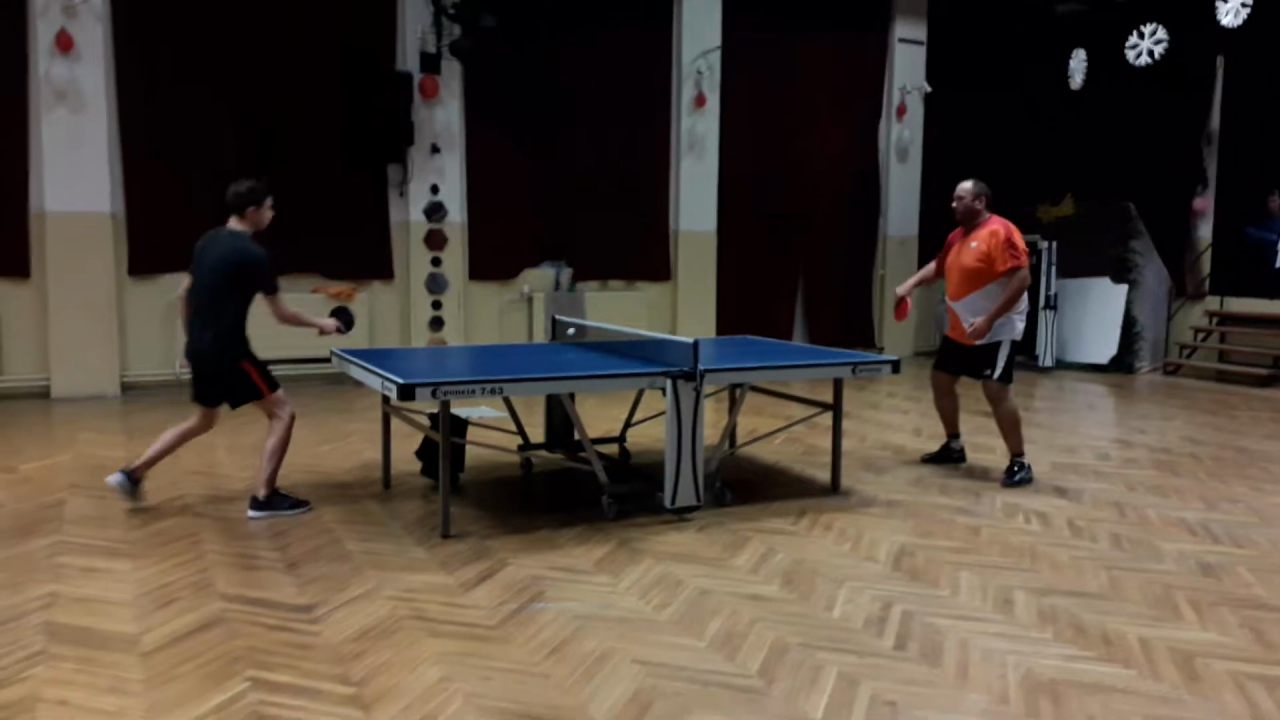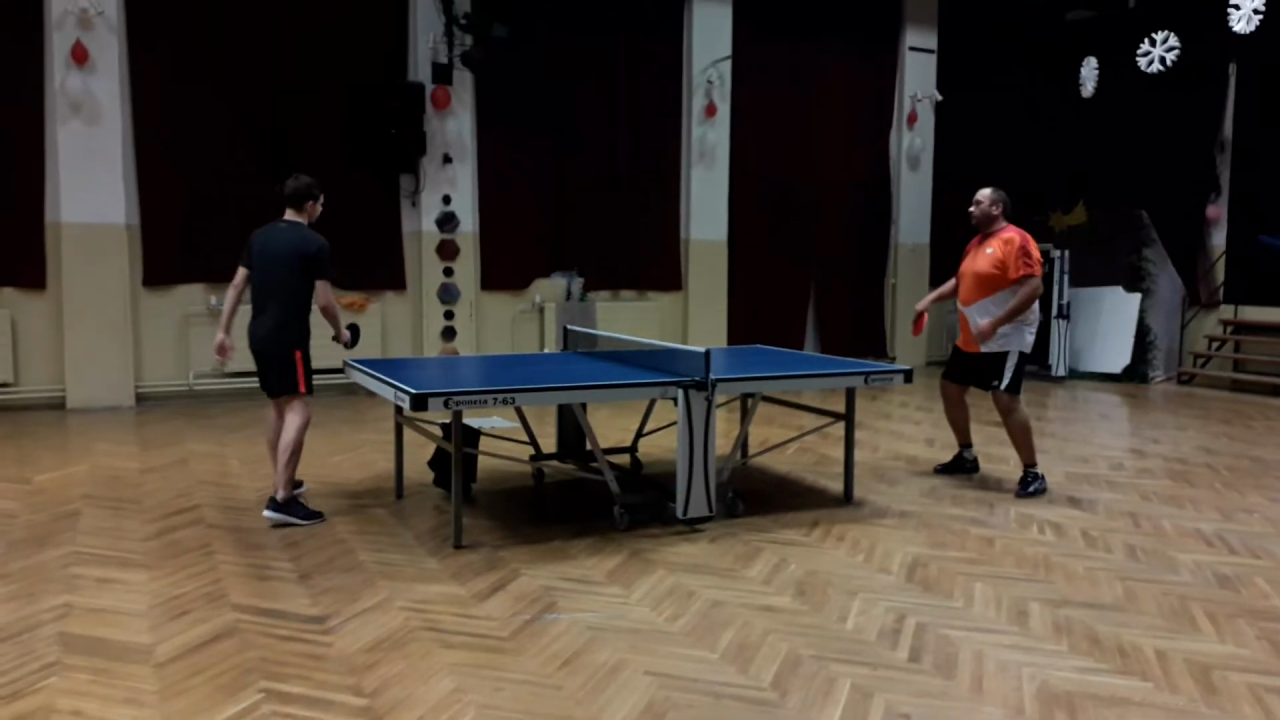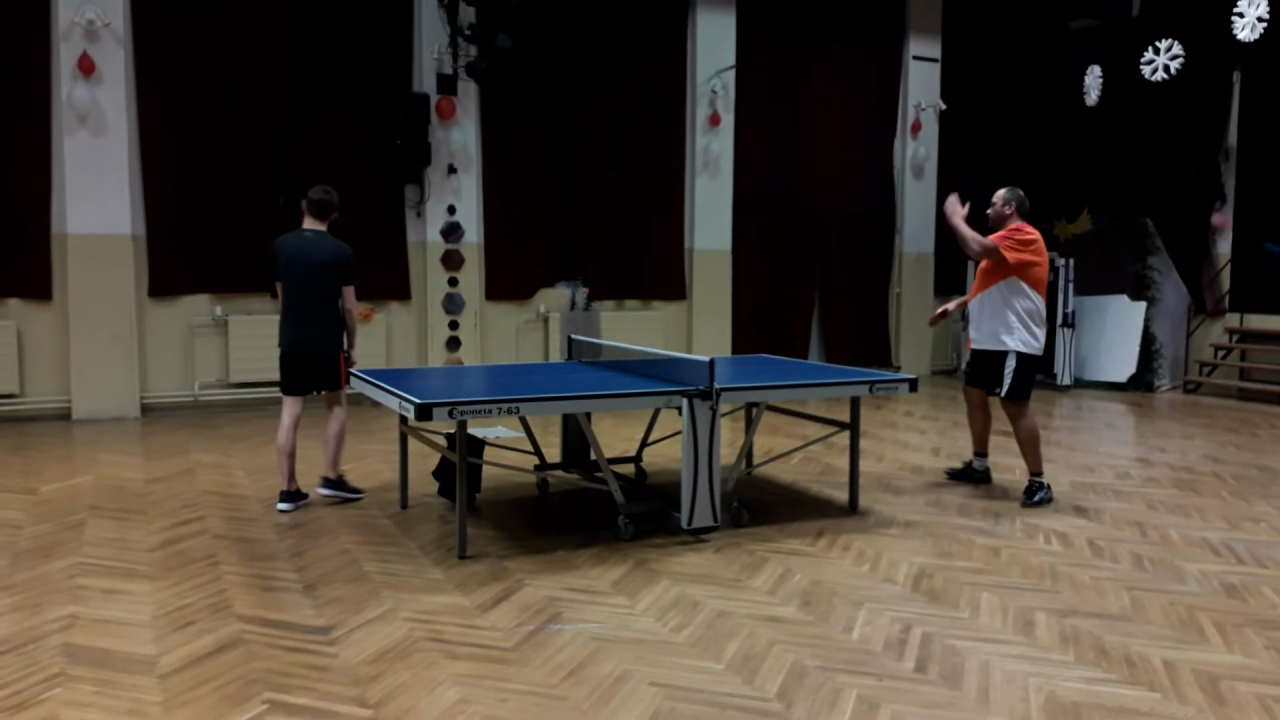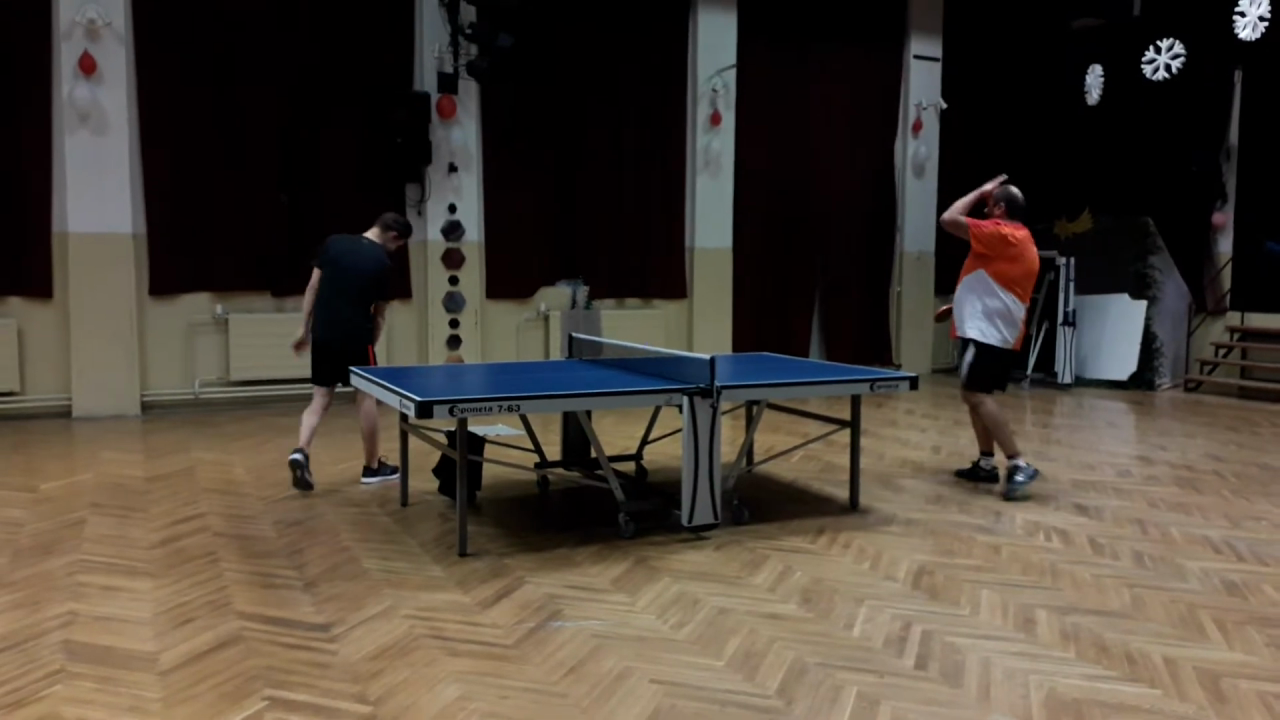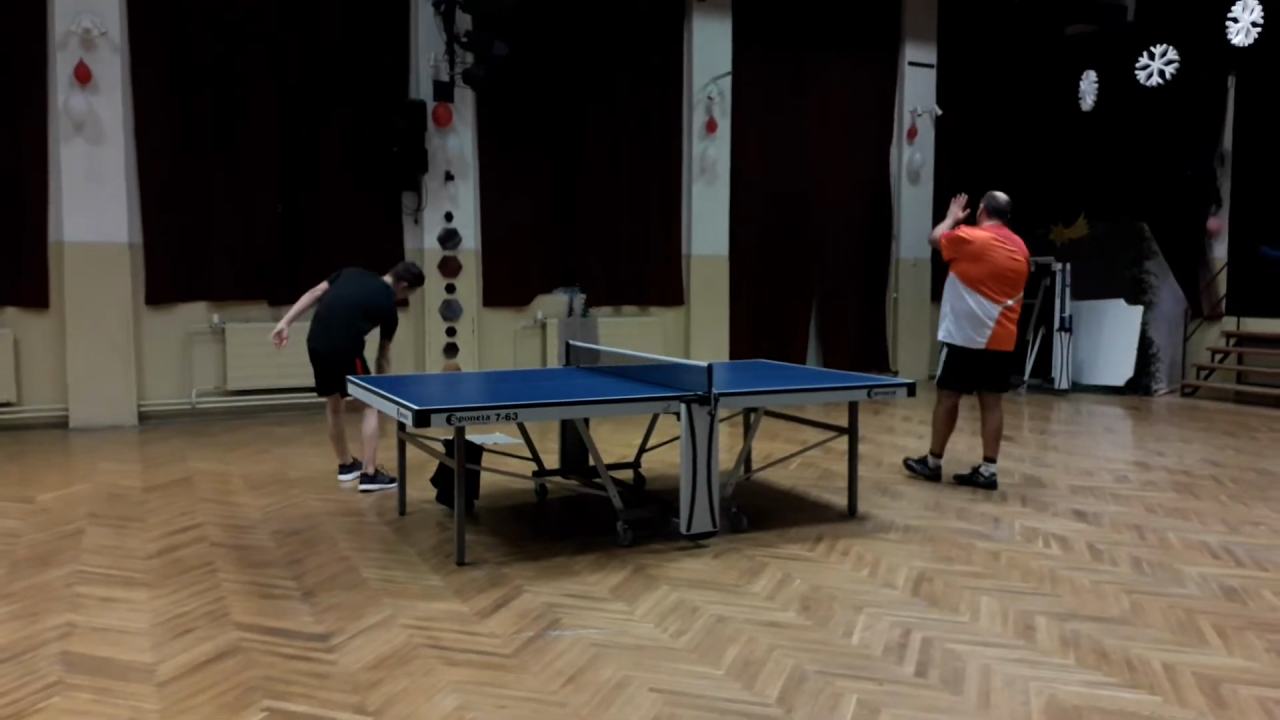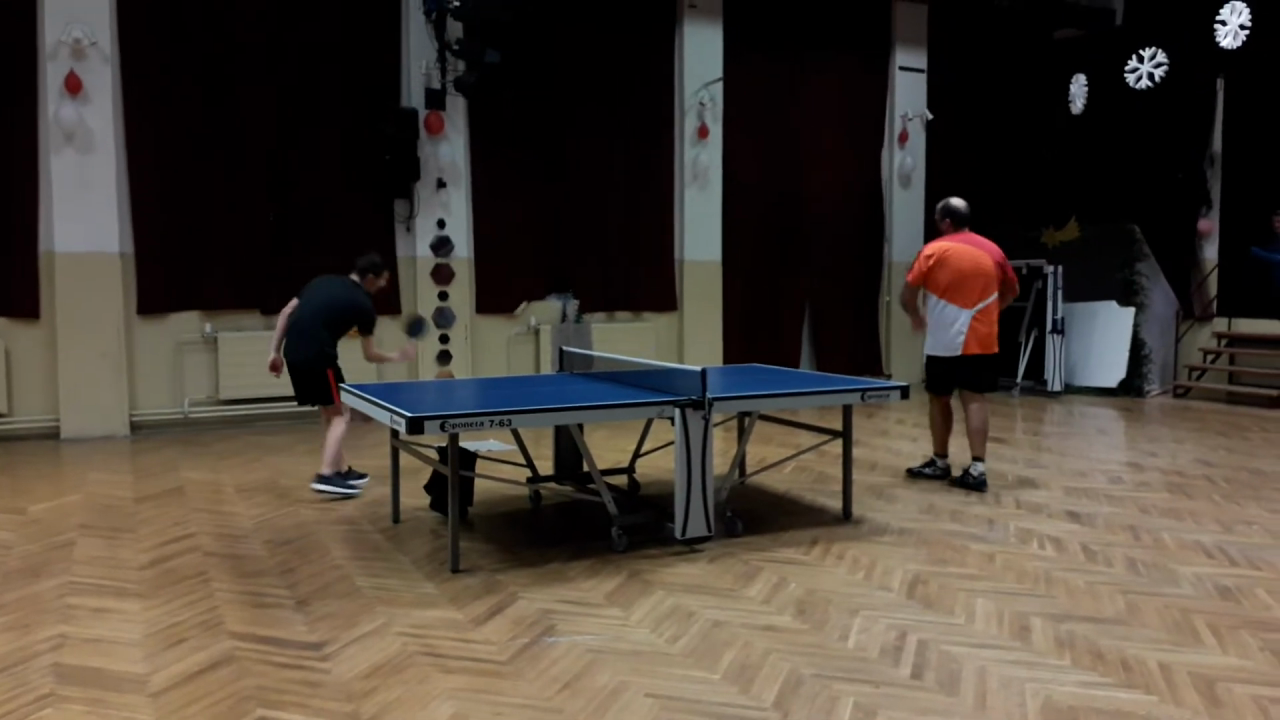
dt=0.4s
person 1, frame 1
left shoulder: (1001, 232)
right shoulder: (958, 236)
left elbow: (1022, 279)
right elbow: (938, 266)
left wrist: (989, 319)
right wrist: (911, 284)
left hip: (997, 330)
right hip: (961, 330)
left knee: (995, 391)
right knee: (940, 380)
left ankle: (1020, 463)
right ankle: (954, 446)
person 1, frame 2
left shoulder: (1016, 241)
right shoulder: (976, 244)
left elbow: (1034, 288)
right elbow: (961, 280)
left wrist: (996, 323)
right wrist: (930, 299)
left hip: (1007, 340)
right hip: (970, 339)
left knee: (1006, 401)
right knee: (950, 389)
left ankle: (1033, 473)
right ankle: (966, 456)
person 1, frame 3
left shoulder: (1023, 235)
right shoulder: (1005, 240)
left elbow: (978, 248)
left wrist: (956, 219)
right wrist: (957, 304)
left hip: (1014, 342)
right hip: (990, 339)
left knee: (1015, 407)
right knee: (974, 395)
left ankle: (1039, 482)
right ankle: (979, 465)
person 1, frame 4
left shoulder: (1000, 235)
right shoulder: (1020, 240)
left elbow: (948, 219)
left wrist: (979, 191)
right wrist: (961, 304)
left hip: (985, 332)
right hip: (994, 332)
left knee: (978, 396)
right knee: (977, 396)
left ankle: (1019, 465)
right ankle: (986, 463)
person 1, frame 5
left shoulder: (969, 238)
right shoulder: (1020, 247)
left elbow: (935, 238)
left wrist: (952, 217)
left hip: (964, 335)
right hip: (1002, 339)
left knee: (948, 396)
right knee: (991, 401)
left ankle: (933, 462)
right ankle: (988, 470)
person 1, frame 6
left shoulder: (933, 251)
right shoulder: (992, 251)
left elbow: (907, 296)
right elbow: (1012, 291)
left wrist: (917, 317)
left hip: (945, 342)
right hip: (982, 342)
left knee: (939, 400)
right knee: (975, 402)
left ankle: (940, 463)
right ankle: (977, 469)
person 2, frame 1
left shoulder: (206, 242)
right shoulder: (253, 254)
left elbow: (185, 294)
right elbow: (281, 314)
right wrist: (320, 324)
left hip: (199, 350)
right hip: (227, 351)
left knee: (202, 421)
right knee: (282, 414)
left ankle: (133, 472)
right ankle: (263, 497)
person 2, frame 2
left shoulder: (259, 237)
right shoulder: (314, 244)
left elbow: (236, 287)
right elbow: (324, 301)
left wrist: (223, 331)
right wrist: (339, 330)
left hip: (259, 336)
right hip: (289, 339)
left knee: (278, 408)
right knee: (298, 413)
left ankle: (284, 482)
right ankle: (282, 499)
person 2, frame 3
left shoulder: (281, 246)
right shoulder: (341, 252)
left elbow: (282, 295)
right elbow: (349, 306)
right wrist: (351, 346)
left hip: (290, 342)
right hip: (326, 342)
left knee: (290, 413)
right knee: (336, 406)
left ankle: (288, 491)
right ankle: (332, 478)
person 2, frame 4
left shoulder: (333, 243)
right shoulder: (383, 263)
left elbow: (312, 288)
right elbow: (378, 316)
left wrist: (305, 329)
right wrist: (370, 346)
left hip: (322, 334)
right hip: (356, 337)
left knee: (320, 400)
right knee: (365, 400)
left ankle: (301, 451)
right ankle: (372, 466)
person 2, frame 5
left shoulder: (351, 274)
right shoulder: (389, 306)
left elbow: (314, 293)
right elbow: (383, 356)
left wrist: (285, 322)
left hip: (316, 344)
right hip: (345, 349)
left knee: (334, 404)
right knee: (369, 405)
left ankle: (347, 465)
right ankle: (369, 473)
person 2, frame 6
left shoulder: (322, 281)
right shoulder: (362, 305)
left elbow: (287, 312)
right elbow: (370, 355)
left wrist: (276, 352)
right wrist: (398, 356)
left hip: (294, 354)
right hip: (318, 358)
left knee: (328, 412)
right knee: (340, 414)
left ankle: (340, 471)
right ankle: (327, 475)
